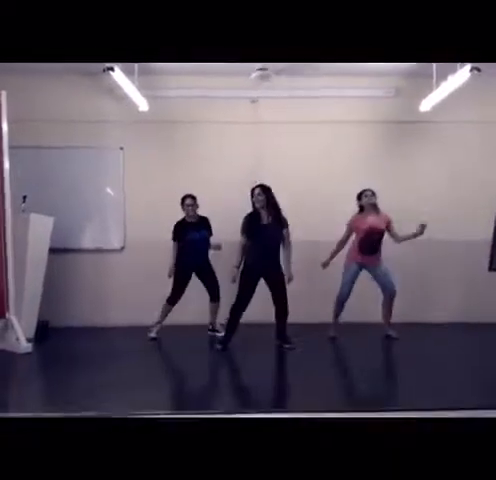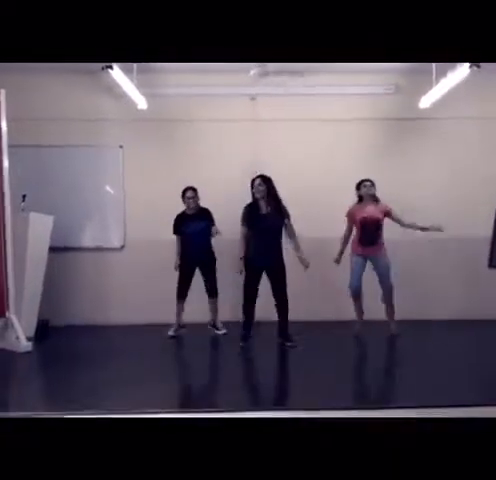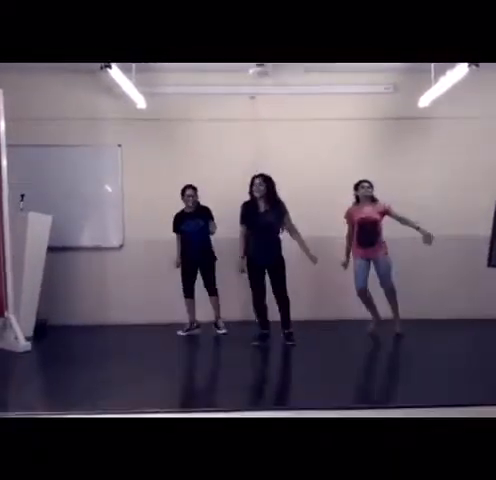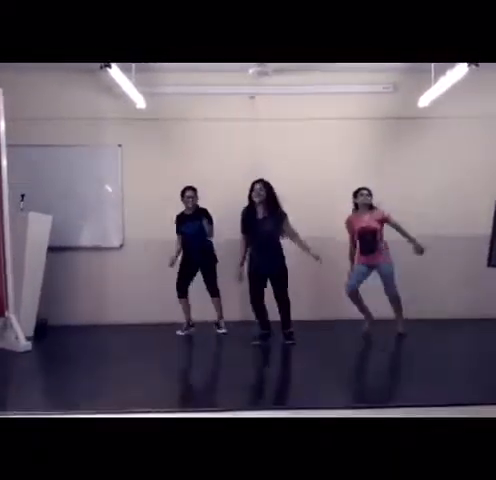
dt=0.1s
person 1, frame 1
left shoulder: (280, 220)
right shoulder: (250, 219)
left elbow: (286, 245)
right elbow: (243, 244)
left wrist: (288, 268)
right wrist: (236, 267)
left hip: (272, 266)
right hip: (251, 266)
left knee: (281, 301)
right knee: (241, 301)
left ankle: (281, 335)
right ankle: (226, 336)
person 1, frame 2
left shoulder: (279, 210)
right shoulder: (249, 210)
left elbow: (291, 234)
right elbow: (244, 236)
left wrist: (301, 255)
right wrist: (242, 258)
left hip: (275, 259)
right hip: (253, 258)
left knee: (280, 296)
right knee: (249, 294)
left ankle: (283, 332)
right ankle: (246, 331)
person 1, frame 3
left shoulder: (278, 207)
right shoulder: (247, 208)
left elbow: (292, 231)
right elbow: (243, 234)
left wrist: (307, 251)
right wrist: (242, 257)
left hip: (274, 256)
right hip: (254, 257)
left knee: (280, 293)
right knee: (258, 294)
left ankle: (287, 331)
right ankle: (264, 331)
person 1, frame 4
left shoulder: (277, 213)
right shoulder: (247, 214)
left elbow: (292, 235)
right elbow: (245, 241)
left wrist: (310, 251)
right wrist: (241, 264)
left hip: (276, 261)
right hip: (256, 263)
left knee: (281, 296)
right knee: (255, 297)
left ankle: (287, 331)
right ankle: (264, 331)
person 2, frame 1
left shoulder: (384, 218)
right shoulder: (356, 219)
left elbow: (397, 239)
right elbow: (344, 240)
left wrist: (416, 233)
right wrist: (330, 259)
left hip: (374, 261)
right hip: (355, 259)
left knee: (390, 290)
right knee: (344, 293)
left ankle: (387, 326)
right ankle: (334, 324)
person 2, frame 2
left shoulder: (382, 208)
right shoulder: (353, 210)
left elbow: (402, 223)
right elbow: (348, 232)
left wrist: (424, 228)
right wrist: (340, 253)
left hip: (378, 252)
right hip: (358, 252)
left knee: (387, 286)
right knee: (355, 286)
left ankle: (391, 320)
right ankle: (359, 318)
person 2, frame 3
left shoulder: (380, 208)
right shoulder: (351, 212)
left elbow: (401, 219)
right elbow: (350, 235)
left wrist: (422, 231)
right wrist: (347, 257)
left hip: (379, 253)
right hip: (360, 255)
left knee: (387, 286)
right knee: (360, 288)
left ankle: (397, 320)
right ankle: (375, 317)
person 2, frame 4
left shoulder: (379, 215)
right shoulder: (351, 219)
left elbow: (397, 227)
right elbow: (353, 242)
left wrist: (414, 243)
right wrist: (351, 264)
left hip: (382, 258)
right hip: (362, 260)
left knee: (391, 292)
right knee: (350, 288)
left ankle: (400, 321)
right ankle: (368, 317)
person 3, frame 1
left shoulder: (205, 222)
right shoulder: (180, 226)
left elbow: (206, 243)
right elbow: (176, 247)
left wrist: (213, 246)
right wrist: (172, 266)
left hip: (202, 263)
right hip: (184, 264)
left knee: (215, 292)
right knee: (175, 296)
left ankle: (212, 325)
right ankle: (158, 324)
person 3, frame 2
left shoulder: (205, 213)
right shoulder: (180, 219)
left elbow: (211, 233)
right elbow: (179, 240)
left wrist: (214, 231)
right wrist: (177, 258)
left hip: (207, 256)
right hip: (188, 257)
left knee: (211, 288)
right knee: (182, 289)
left ankle: (214, 322)
right ankle: (178, 323)
person 3, frame 3
left shoulder: (204, 211)
right shoulder: (179, 217)
left elbow: (212, 232)
right elbow: (179, 239)
left wrist: (212, 226)
right wrist: (178, 256)
left hip: (205, 254)
right hip: (188, 256)
left knee: (210, 286)
right knee: (188, 288)
left ankle: (218, 321)
right ankle: (193, 324)
person 3, frame 4
left shoulder: (203, 213)
right shoulder: (180, 218)
left elbow: (210, 235)
right elbow: (180, 240)
left wrist: (207, 227)
right wrist: (175, 255)
left hip: (207, 256)
right hip: (189, 257)
left knee: (212, 287)
right knee: (181, 287)
left ankle: (220, 321)
right ankle: (188, 323)
